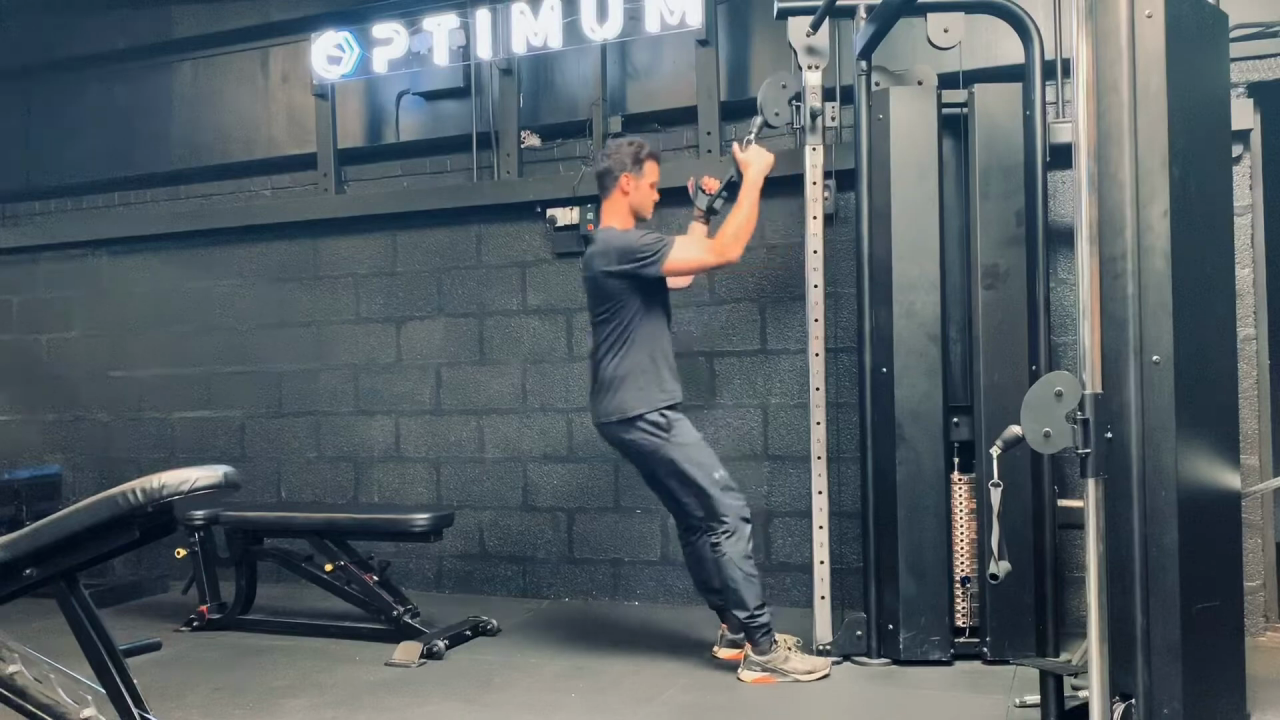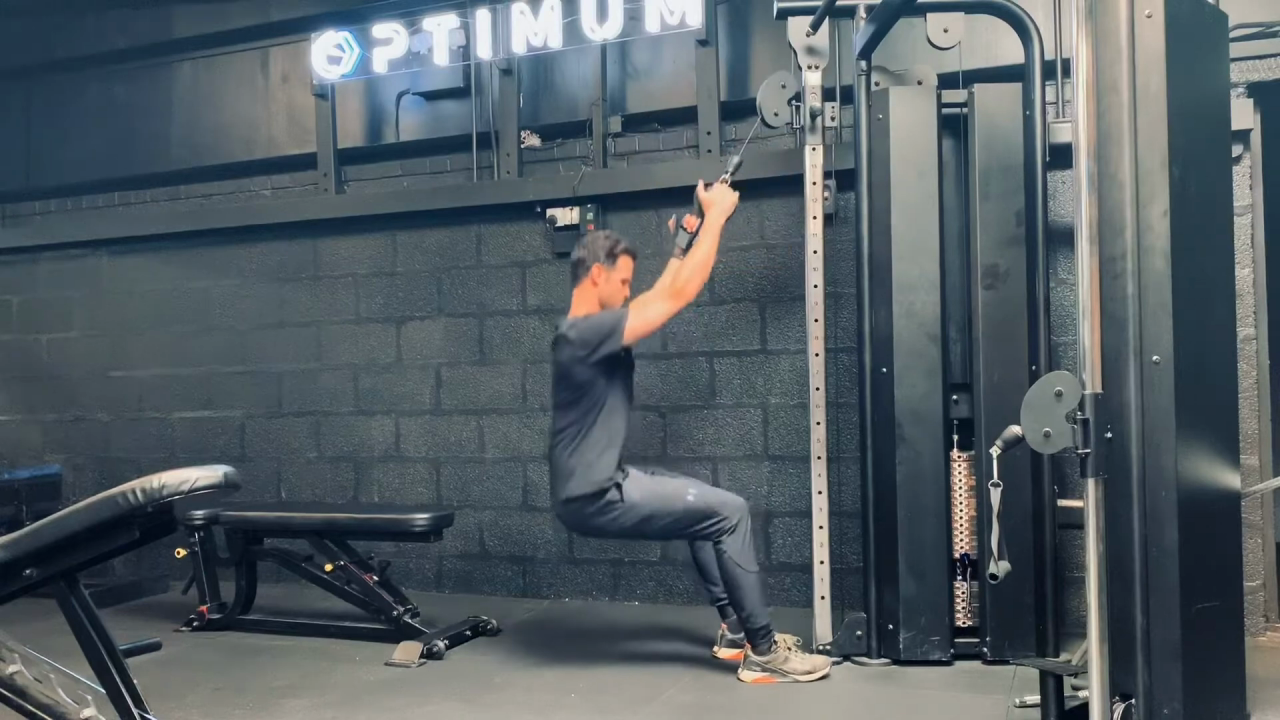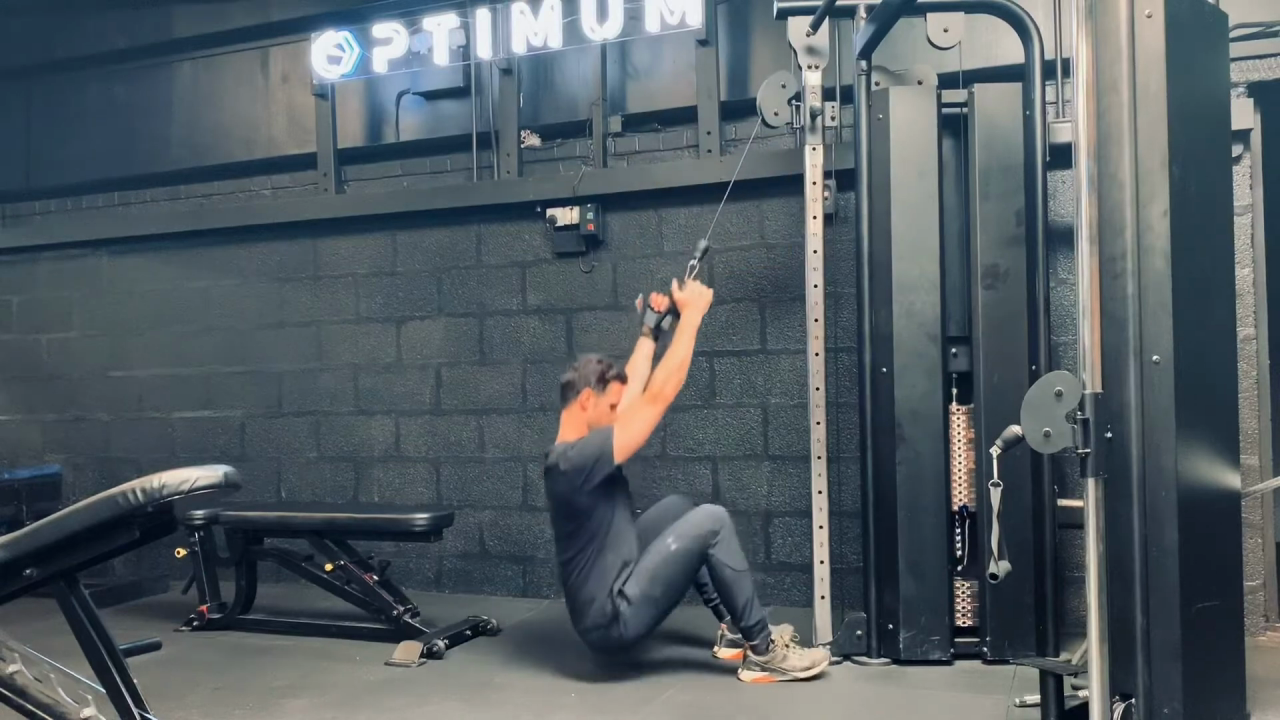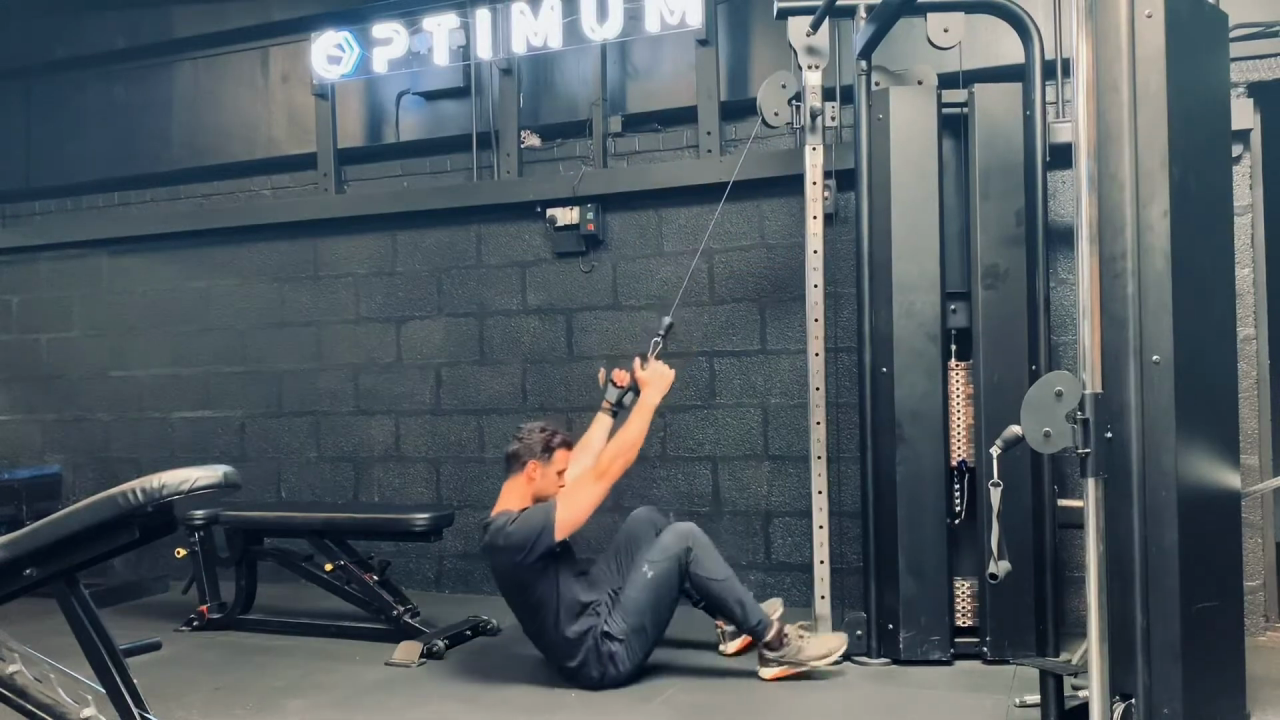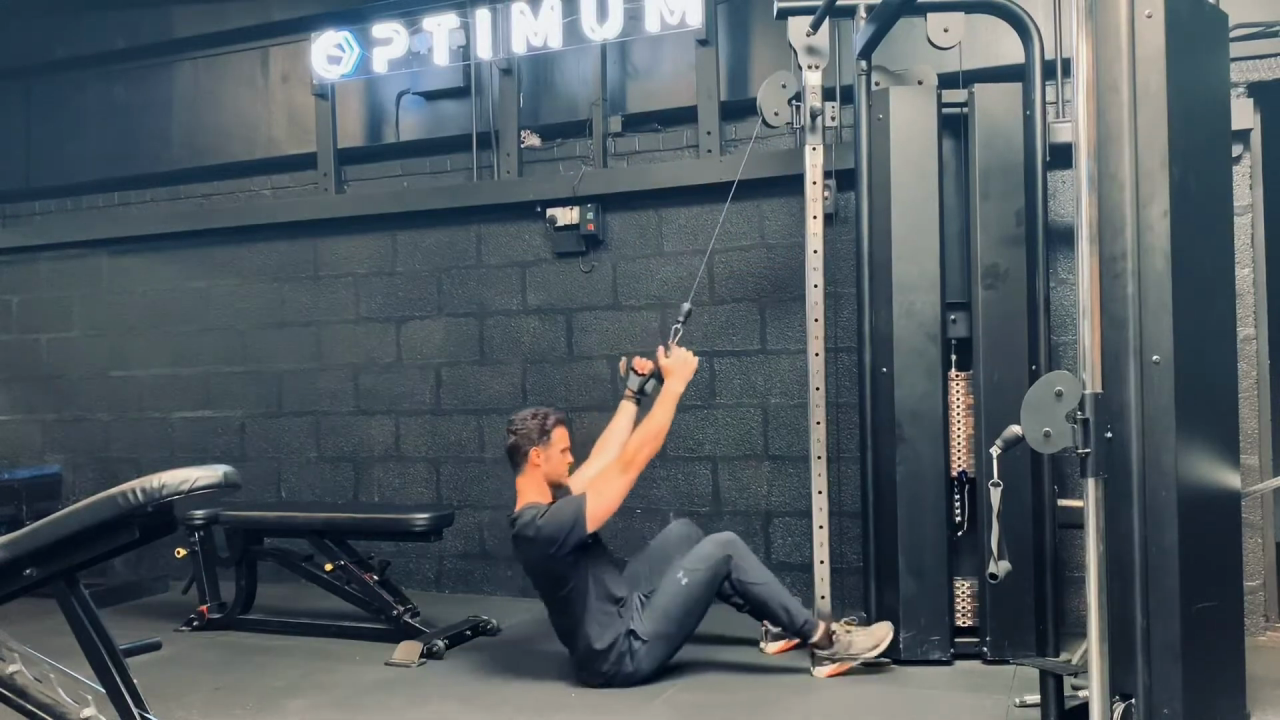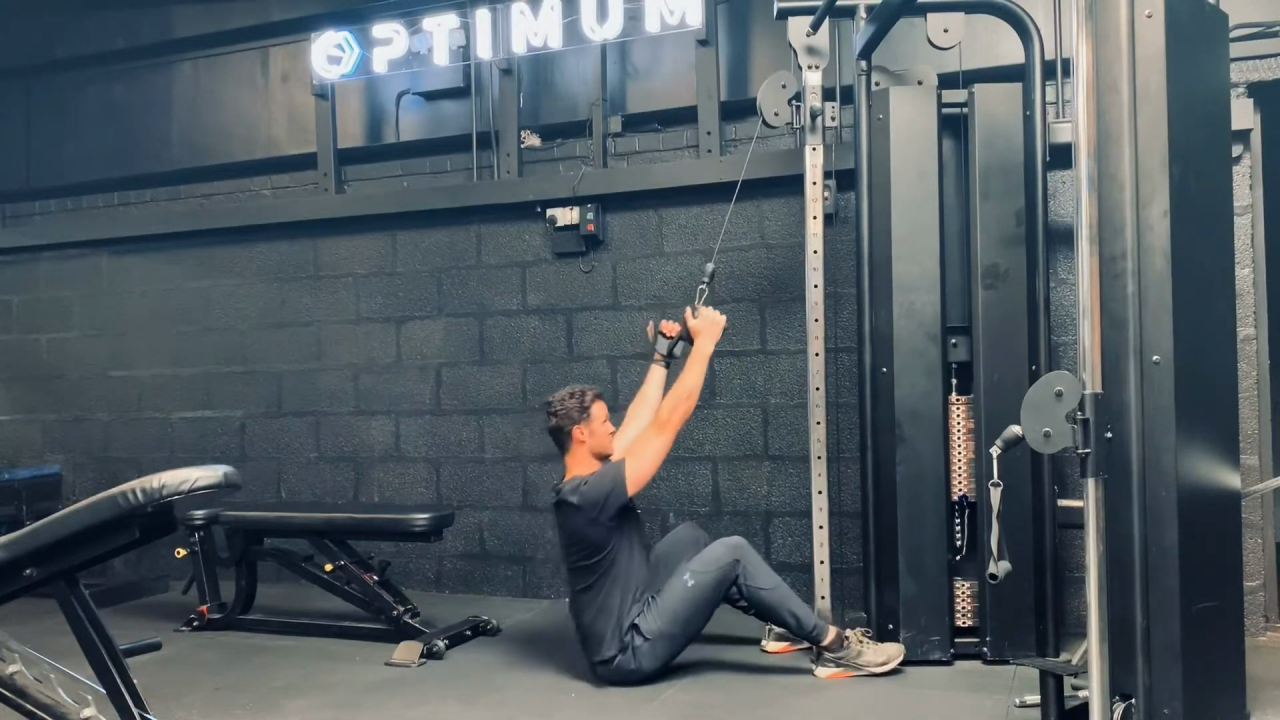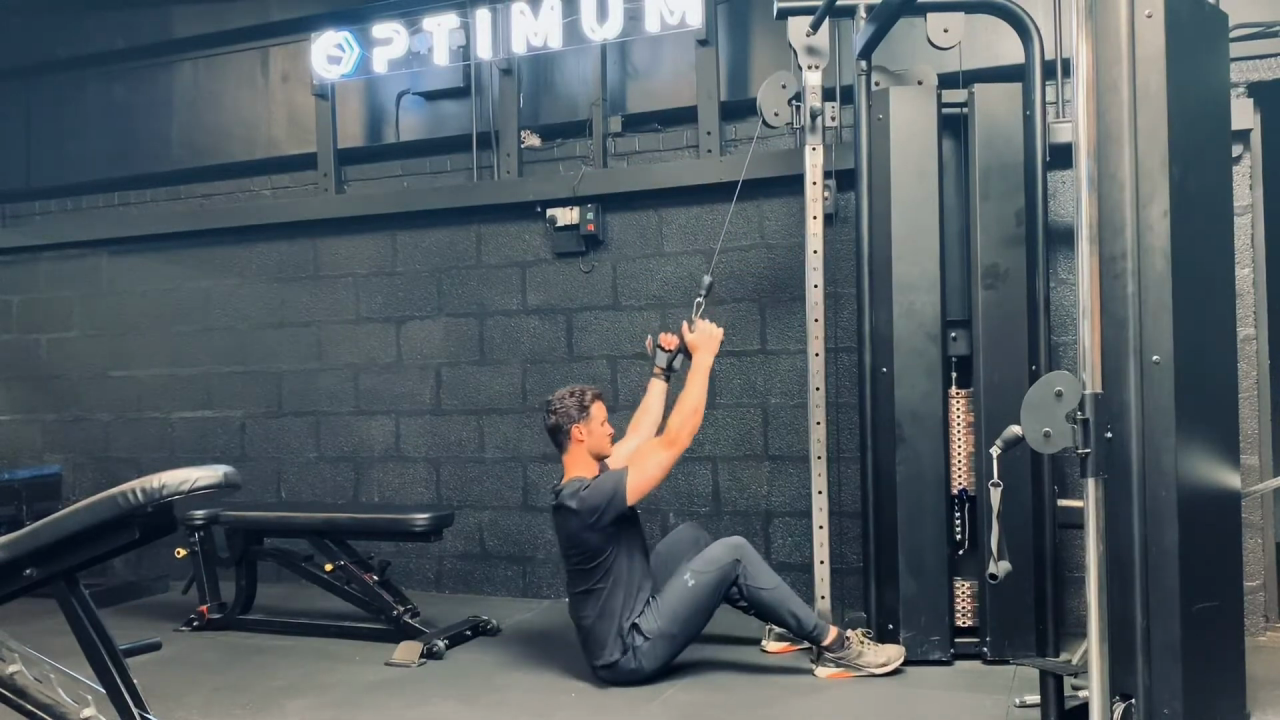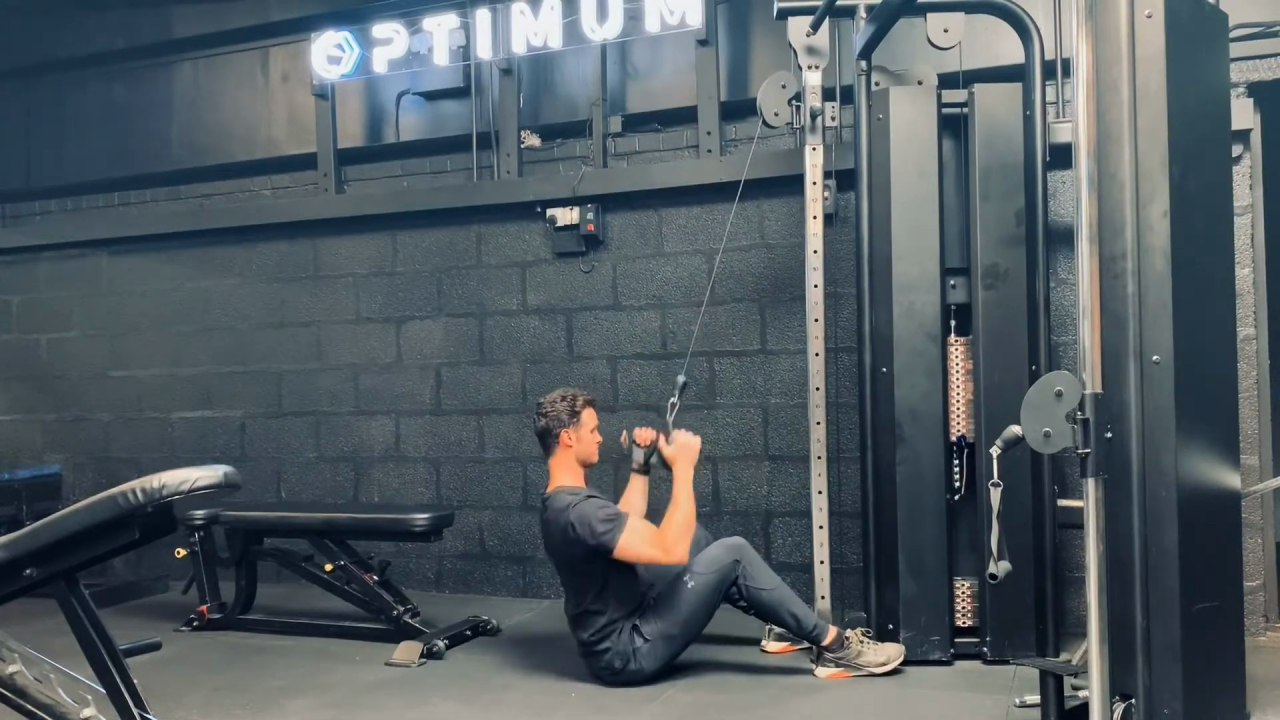
dt=0.4s
person 1, frame 1
left shoulder: (616, 248)
right shoulder: (620, 246)
left elbow: (683, 271)
right elbow: (724, 251)
left wrist: (701, 212)
right wrist: (753, 175)
left hip: (637, 410)
right hip: (642, 411)
left knee: (699, 520)
right knee: (727, 515)
left ankle: (734, 630)
right ankle: (761, 648)
person 1, frame 2
left shoulder: (592, 329)
right shoulder: (585, 333)
left elbow: (662, 298)
right elbow: (678, 296)
left wrist: (683, 245)
right wrist: (716, 217)
left hip: (600, 481)
right hip: (594, 493)
left knee: (702, 508)
right knee: (728, 512)
left ankle: (736, 630)
right ankle: (764, 651)
person 1, frame 3
left shoulder: (577, 447)
right shoulder: (577, 461)
left elbow: (633, 390)
right elbow: (657, 398)
left wrist: (651, 329)
right wrist: (691, 315)
left hip: (611, 590)
right hip: (612, 616)
left knee: (679, 511)
right knee: (712, 521)
left ankle: (734, 629)
right ankle: (762, 652)
person 1, frame 4
left shoulder: (517, 516)
right shoulder: (516, 534)
left elbow: (584, 465)
right elbow: (604, 474)
left wrist: (611, 404)
right wrist: (651, 394)
right hip: (604, 655)
left knee: (647, 520)
right knee: (684, 537)
left ankle: (734, 620)
right ankle: (775, 644)
person 1, frame 5
left shoulder: (544, 507)
right shoulder: (546, 527)
left elbow: (604, 459)
right elbow: (630, 464)
left wrist: (633, 393)
right wrist: (674, 383)
right hip: (624, 653)
left knee: (683, 533)
right knee: (723, 547)
left ankle: (778, 623)
right ankle: (826, 643)
person 1, frame 6
left shoulder: (586, 482)
right shoulder: (591, 495)
left elbow: (640, 423)
right elbow: (667, 424)
left wrist: (661, 357)
right wrist: (704, 342)
left hip: (625, 629)
right hip: (629, 653)
left knee: (690, 538)
right knee: (732, 553)
left ankle: (784, 625)
right ankle: (834, 647)
person 1, frame 7
left shoulder: (583, 485)
right shoulder: (590, 498)
left elbow: (642, 435)
right elbow: (675, 440)
left wrist: (661, 369)
right wrist: (703, 355)
left hip: (623, 628)
right hip: (629, 652)
left knee: (690, 537)
right knee: (732, 552)
left ankle: (784, 625)
right ankle: (835, 647)
person 1, frame 8
left shoulder: (564, 501)
right shoulder: (578, 512)
left elbow: (627, 522)
right elbow: (673, 550)
left wrist: (640, 462)
right wrist: (683, 466)
left hip: (624, 622)
right hip: (628, 652)
left knee: (694, 538)
right knee: (732, 552)
left ankle: (783, 626)
right ankle: (834, 647)
